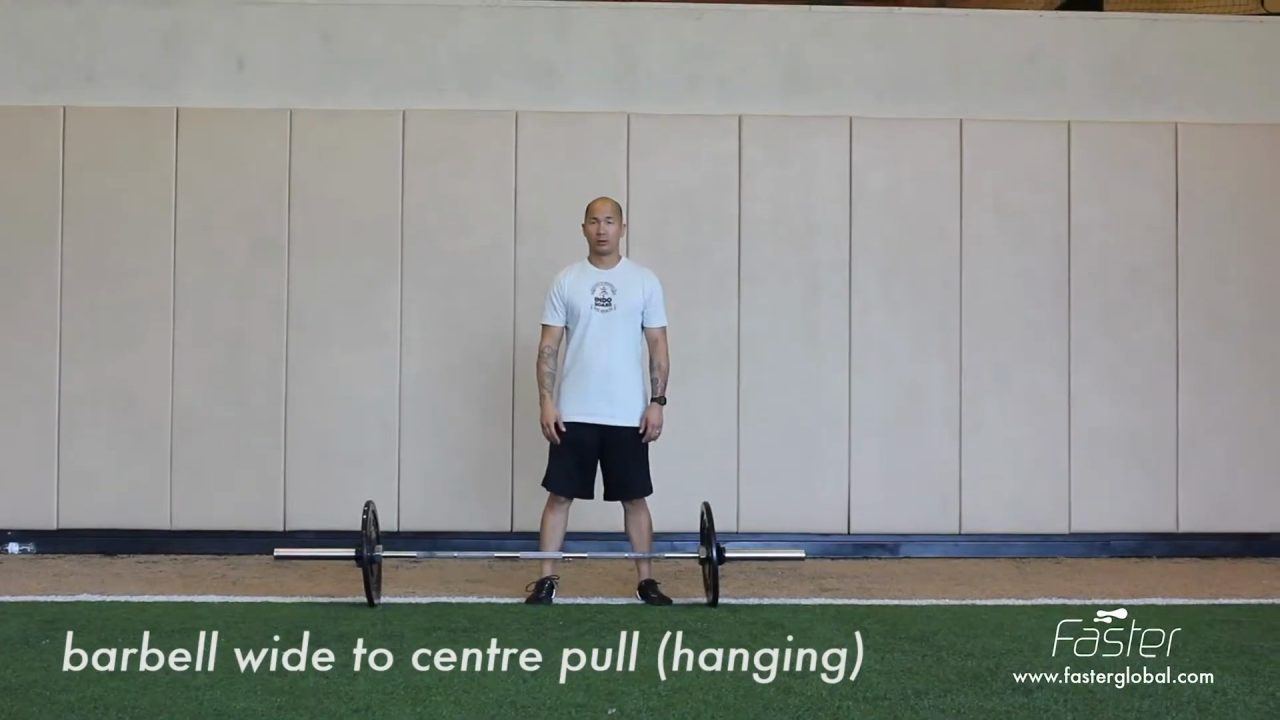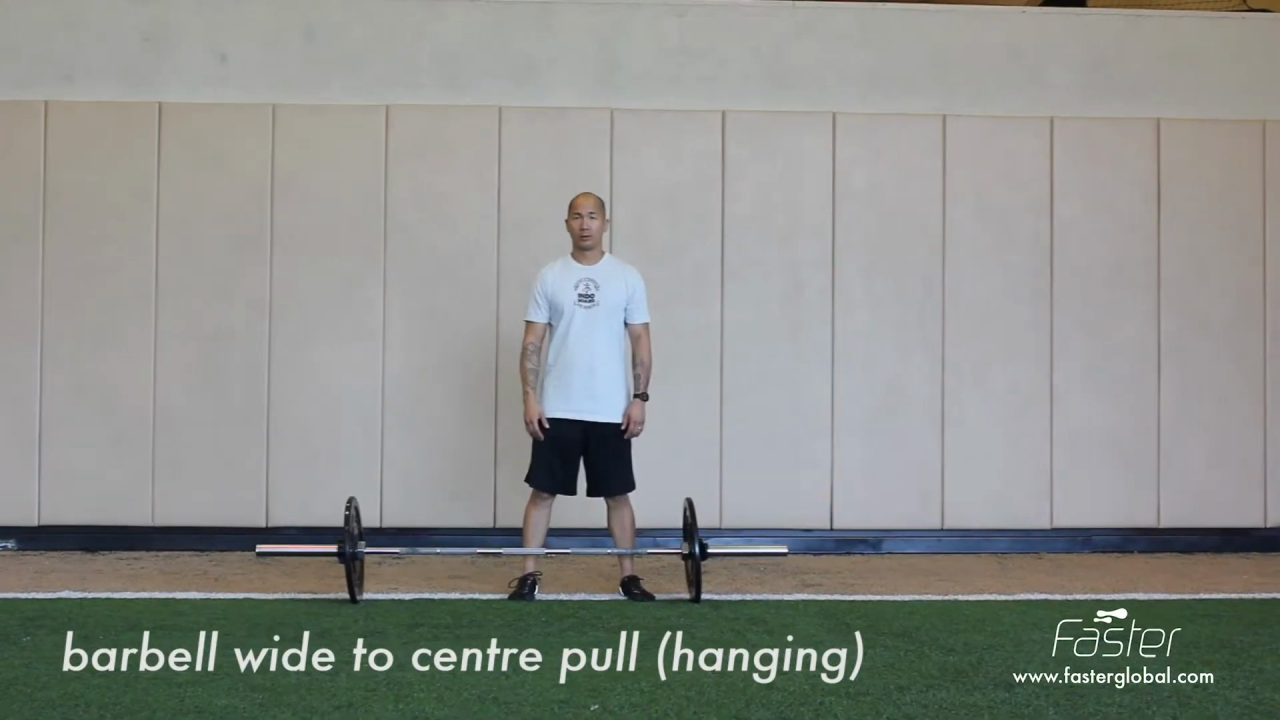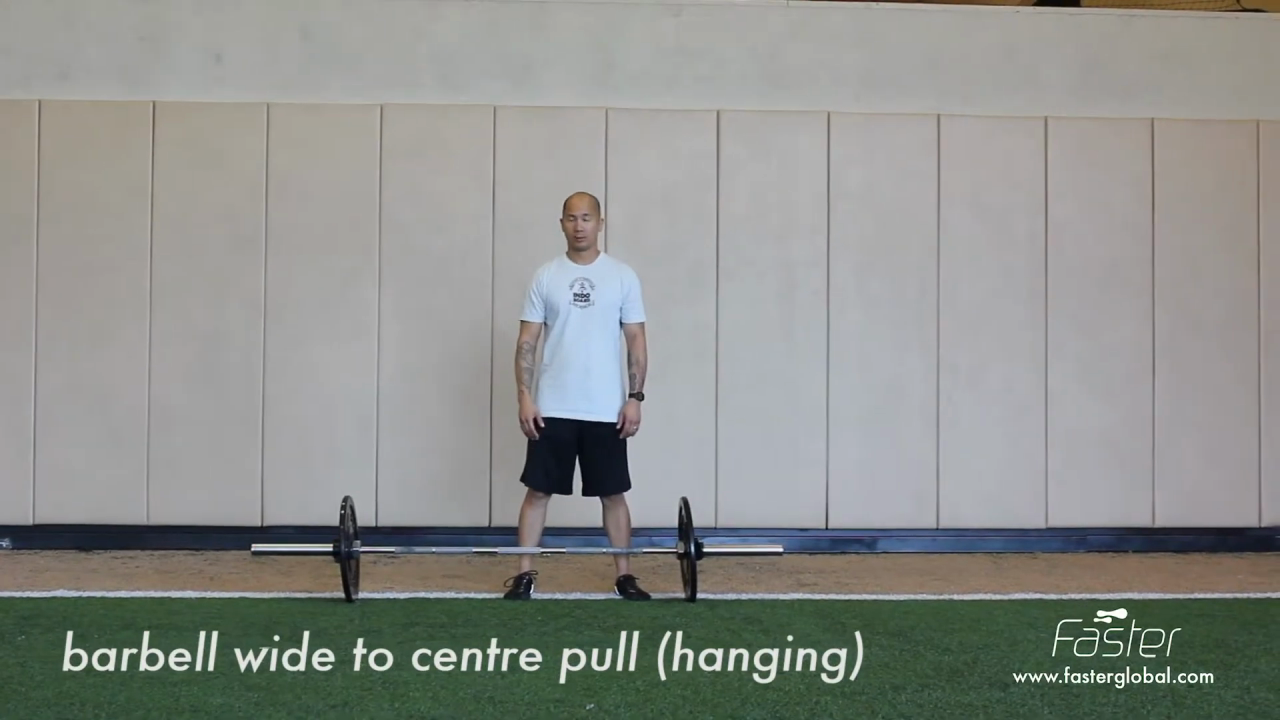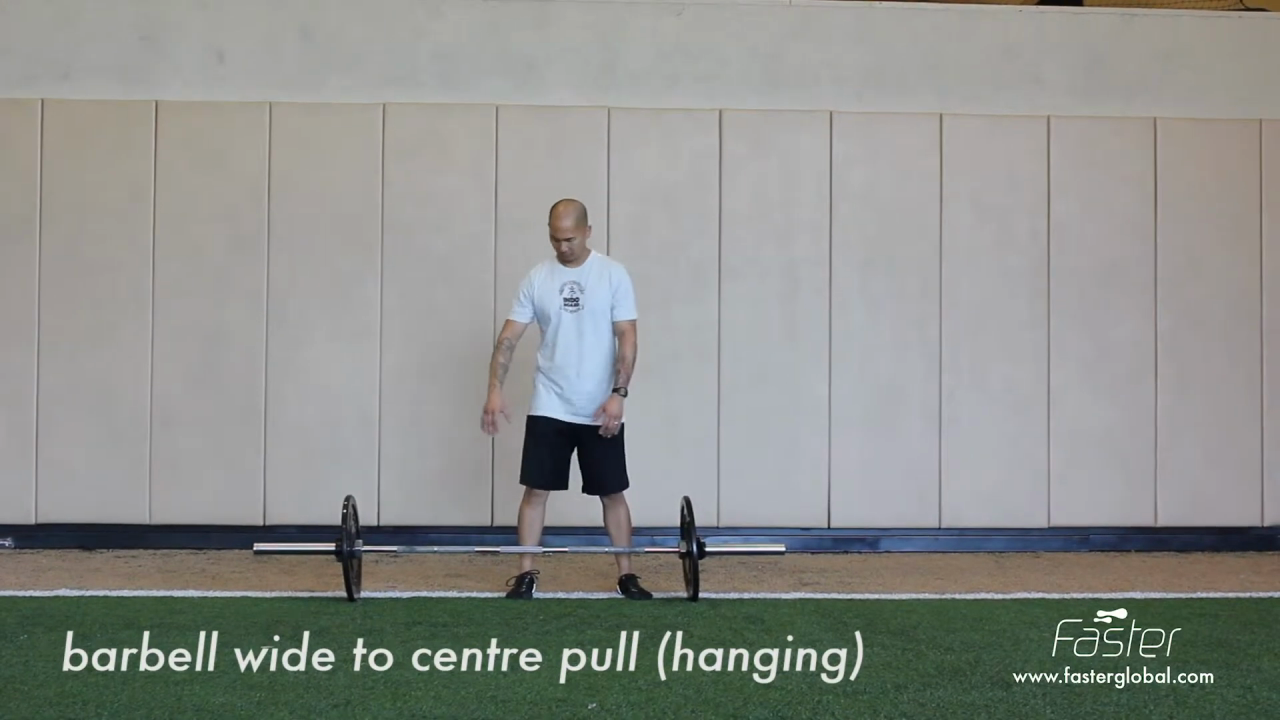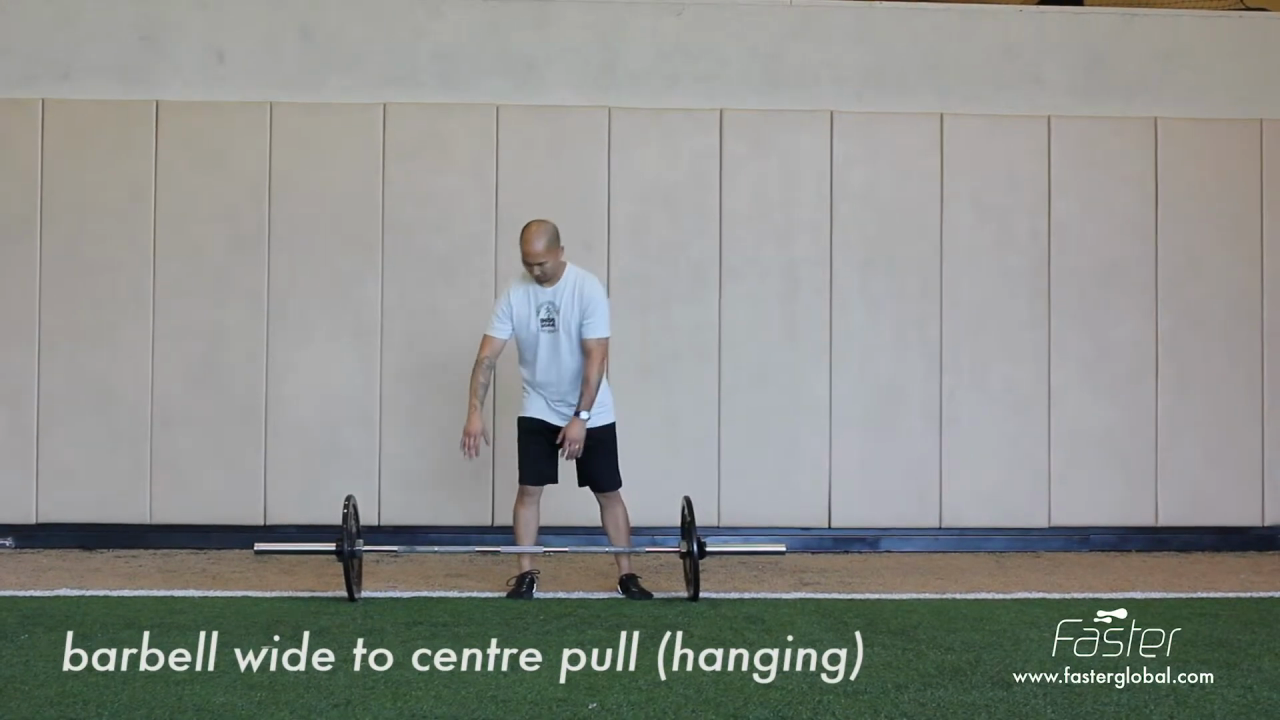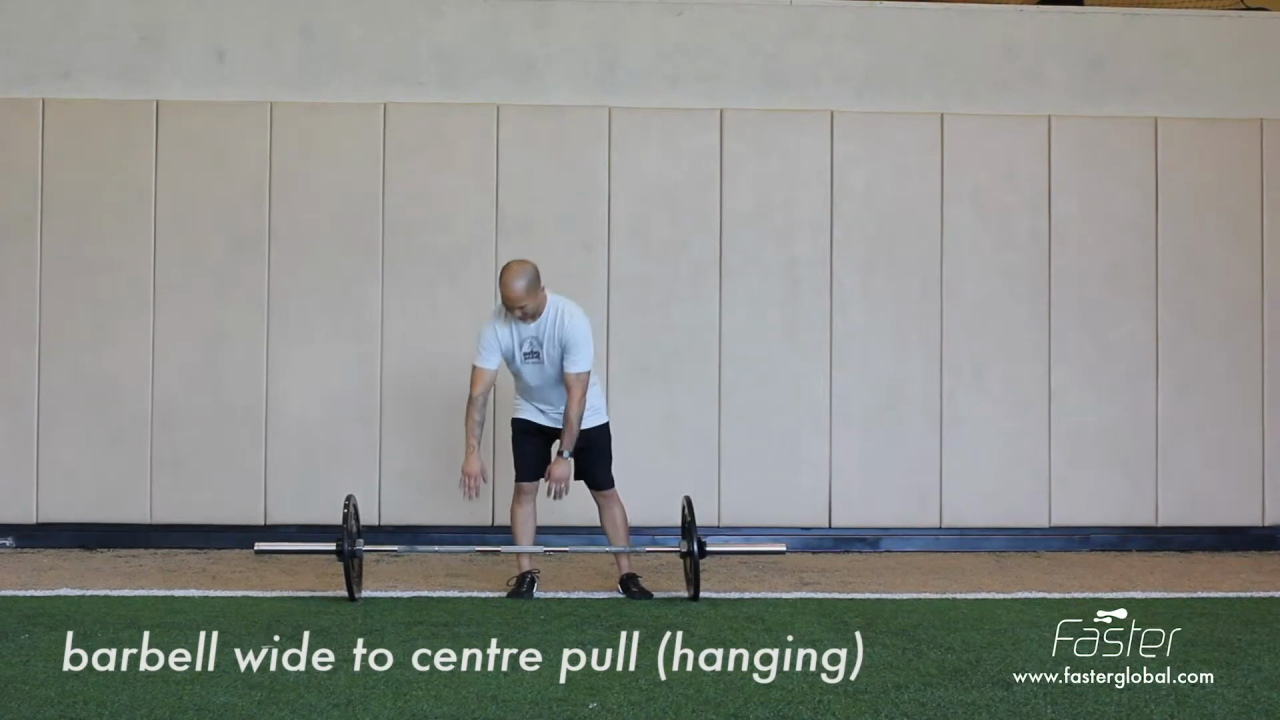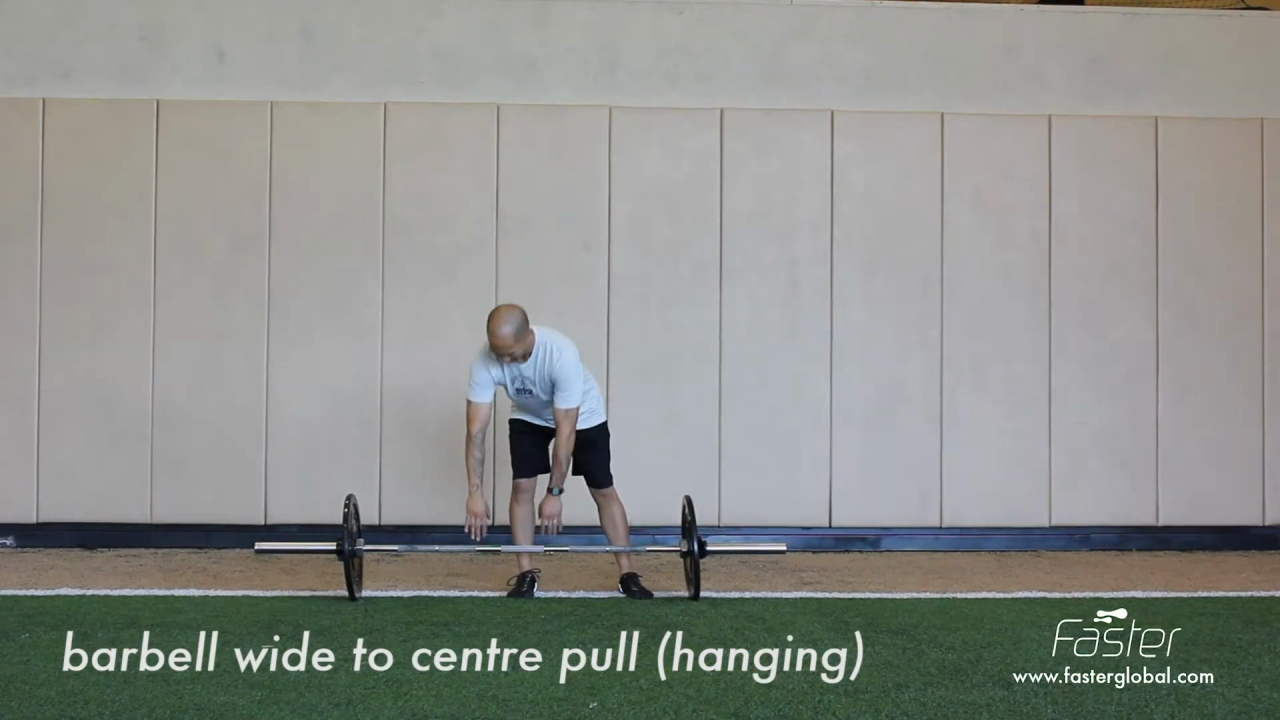
dt=0.4s
person 1, frame 1
left shoulder: (644, 280)
right shoulder: (566, 280)
left elbow: (658, 345)
right elbow: (548, 346)
left wrist: (657, 402)
right wrist: (546, 401)
left hip: (628, 414)
right hip: (574, 413)
left knee: (634, 496)
right knee: (560, 494)
left ankle: (645, 579)
right ankle: (546, 578)
person 1, frame 2
left shoulder: (627, 276)
right shoulder: (549, 276)
left elbow: (640, 342)
right elbow: (532, 342)
left wrist: (639, 399)
right wrist: (529, 398)
left hip: (611, 411)
right hip: (557, 410)
left knee: (617, 494)
right knee: (542, 491)
left ankle: (628, 575)
right ankle: (529, 574)
person 1, frame 3
left shoulder: (622, 275)
right shoulder: (545, 276)
left elbow: (636, 341)
right elbow: (527, 341)
left wrist: (635, 398)
right wrist: (524, 397)
left hip: (606, 410)
right hip: (553, 409)
left knee: (613, 493)
right knee: (538, 490)
left ankle: (623, 575)
right ankle: (524, 574)
person 1, frame 4
left shoulder: (613, 274)
right shoulder: (537, 277)
left elbow: (627, 338)
right elbow: (508, 337)
left wrist: (619, 395)
right wrist: (495, 390)
left hip: (601, 409)
right hip: (549, 408)
left knee: (612, 492)
right knee: (536, 490)
left ankle: (625, 574)
right ankle: (526, 573)
person 1, frame 5
left shoulder: (588, 288)
right shoulder: (514, 294)
left elbow: (596, 358)
right elbow: (487, 356)
left wrist: (580, 418)
right wrist: (475, 412)
left hip: (592, 412)
right hip: (538, 410)
left knee: (608, 491)
right knee: (529, 489)
left ankle: (626, 575)
right ankle: (526, 574)
person 1, frame 6
left shoulder: (571, 318)
right shoulder: (496, 325)
left elbow: (577, 394)
right elbow: (479, 391)
left wrist: (564, 456)
right wrist: (472, 452)
left hip: (585, 414)
right hip: (531, 412)
left knee: (604, 490)
right knee: (525, 487)
left ankle: (627, 574)
right ankle: (526, 574)
person 1, frame 7
left shoulder: (561, 353)
right shoulder: (484, 361)
left elbow: (566, 429)
right elbow: (476, 430)
left wrist: (554, 492)
right wrist: (475, 491)
left hip: (584, 414)
right hip: (529, 415)
left knee: (603, 490)
right knee: (522, 486)
left ankle: (627, 574)
right ankle: (526, 573)
